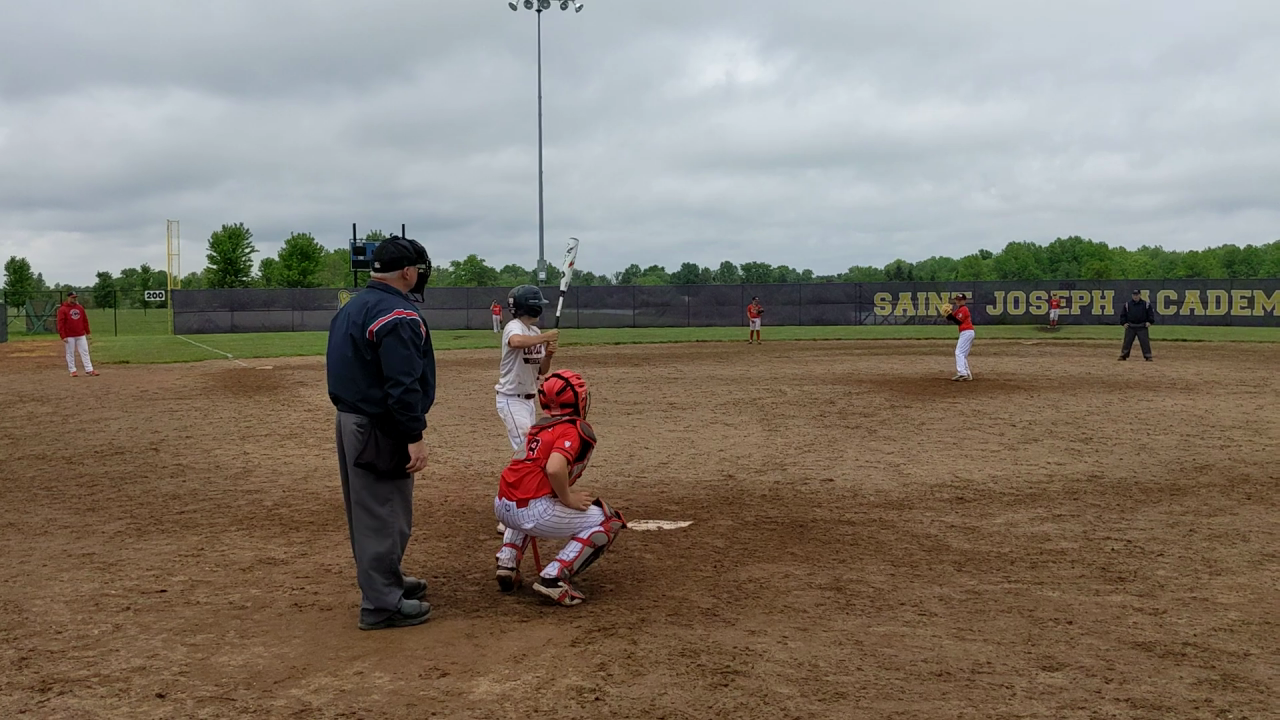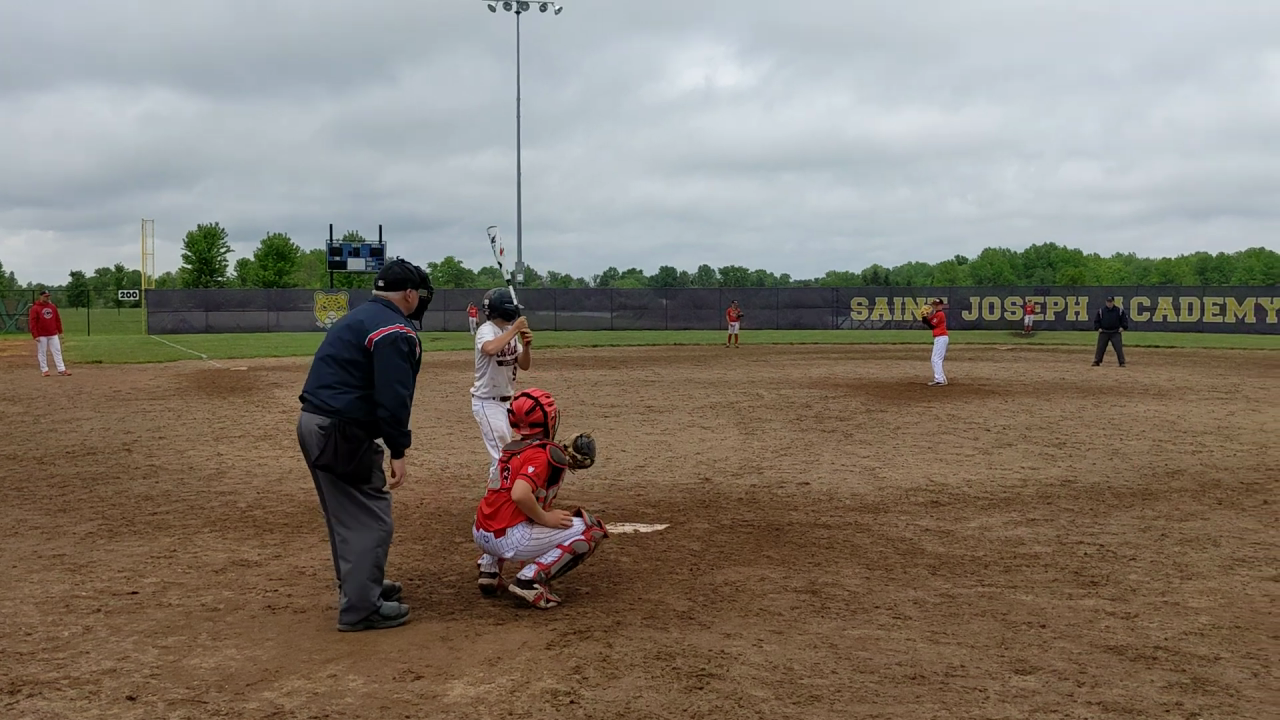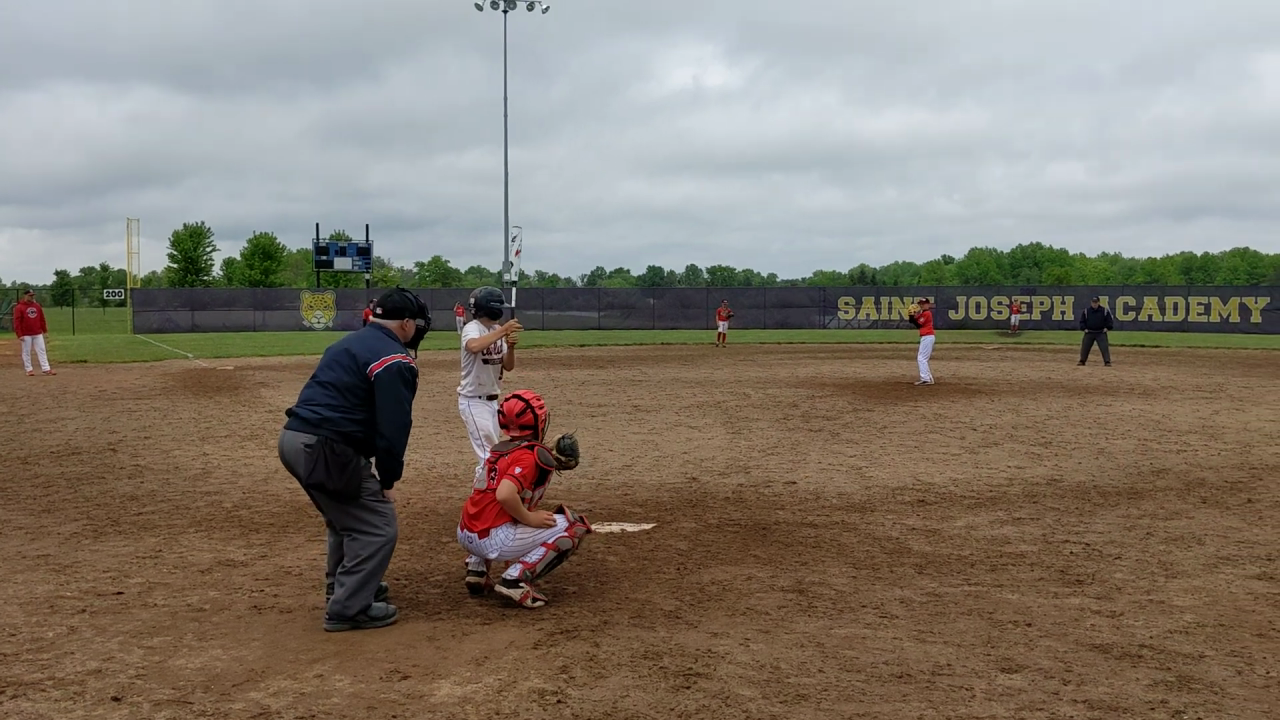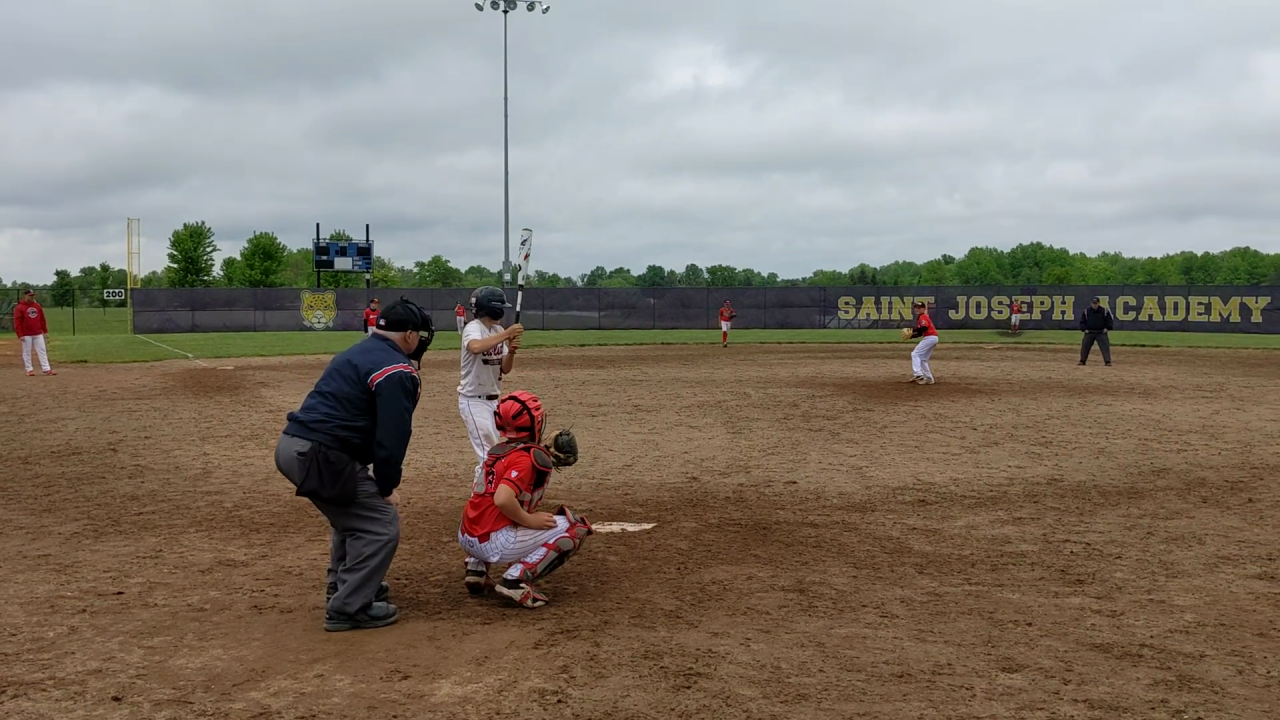
dt=0.4s
person 1, frame 1
left shoulder: (350, 308)
right shoulder: (398, 315)
right elbow: (403, 384)
right wrist: (415, 436)
left hip: (349, 420)
right hip: (379, 428)
left knee: (368, 512)
right knee: (384, 516)
left ankle: (384, 582)
right ankle: (381, 606)
person 1, frame 2
left shoulder: (354, 318)
right shoulder: (395, 330)
right elbow: (392, 398)
right wrist: (398, 452)
left hip: (314, 421)
right hip: (342, 431)
left knee: (346, 513)
right knee: (369, 518)
left ankle: (358, 584)
right ankle: (360, 607)
person 1, frame 3
left shoulder: (349, 343)
right shoulder: (395, 360)
right elbow: (393, 426)
right wrist: (388, 480)
left hip: (295, 438)
right hip: (325, 448)
left knee: (347, 515)
right knee: (378, 524)
left ankle: (344, 586)
right ankle: (348, 608)
person 1, frame 4
left shoulder: (356, 353)
right shoulder: (397, 371)
right elbow: (392, 435)
right wrist: (387, 486)
left hip: (293, 444)
right hip: (321, 455)
left knee: (354, 513)
right knee: (381, 524)
left ankle: (344, 586)
right ankle: (348, 608)
person 2, frame 1
left shoulder: (540, 427)
right shoulder: (576, 430)
right elbow: (554, 469)
right wrist: (568, 499)
left hip: (503, 506)
right hip: (531, 512)
right knee: (609, 521)
left ankle: (508, 561)
right ankle: (554, 578)
person 2, frame 2
left shoulder: (512, 448)
right shoulder: (544, 453)
right elbow: (520, 495)
right wrist: (545, 518)
left hip: (481, 534)
right hip: (510, 539)
right knee: (592, 530)
left ankle: (489, 570)
right ankle: (531, 580)
person 2, frame 3
left shoulder: (500, 449)
right shoulder: (530, 455)
right elbow: (505, 495)
right wrist: (529, 518)
left hip: (466, 534)
right hip: (494, 540)
right knee: (574, 526)
left ankle: (477, 569)
right ankle: (517, 580)
person 2, frame 4
left shoulder: (498, 451)
right shoulder: (525, 458)
right elbow: (502, 500)
right wrist: (530, 521)
left hip: (467, 538)
right hip: (494, 544)
right knee: (576, 527)
left ankle: (477, 569)
right ankle: (518, 580)
person 3, frame 1
left shoulder: (535, 331)
right shoulder: (514, 327)
left elbow: (542, 371)
right elbow: (517, 342)
left wrist: (548, 355)
right wrist: (546, 336)
left hip: (529, 399)
right hip: (512, 400)
person 3, frame 2
left shoulder: (509, 331)
right shoulder: (486, 330)
left elbow: (524, 365)
right elbow: (491, 349)
left wrist: (526, 345)
right wrist: (514, 329)
left hip: (504, 401)
right hip: (487, 403)
left knee: (503, 454)
right knee: (502, 456)
person 3, frame 3
left shoulder: (497, 330)
right shoulder: (472, 328)
left elbow: (509, 366)
right elbow: (474, 346)
left wrist: (510, 347)
right wrist: (503, 331)
left hip: (492, 401)
right hip: (474, 402)
left knee: (491, 453)
right knee: (488, 456)
person 3, frame 4
left shoulder: (498, 331)
right shoulder: (473, 328)
left elbow: (505, 369)
right elbow: (475, 347)
left wrist: (511, 351)
right wrist: (507, 334)
left hip: (492, 400)
right hip: (474, 402)
right knee: (488, 457)
